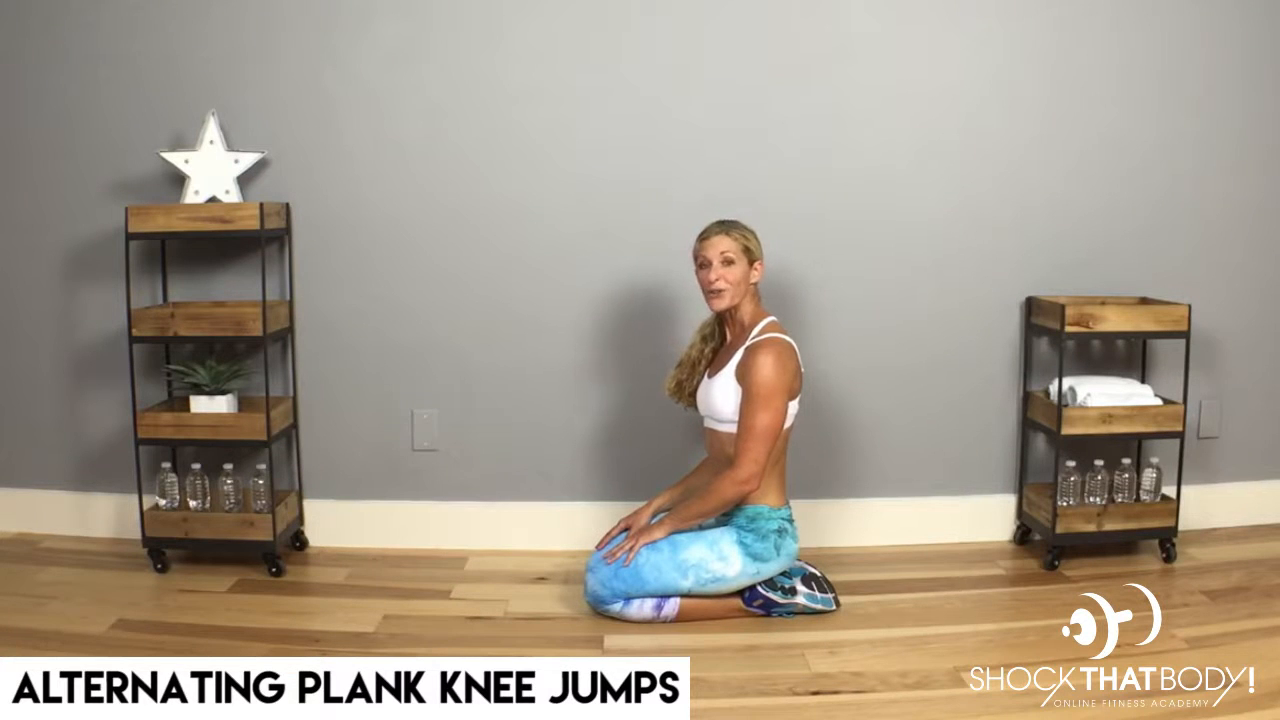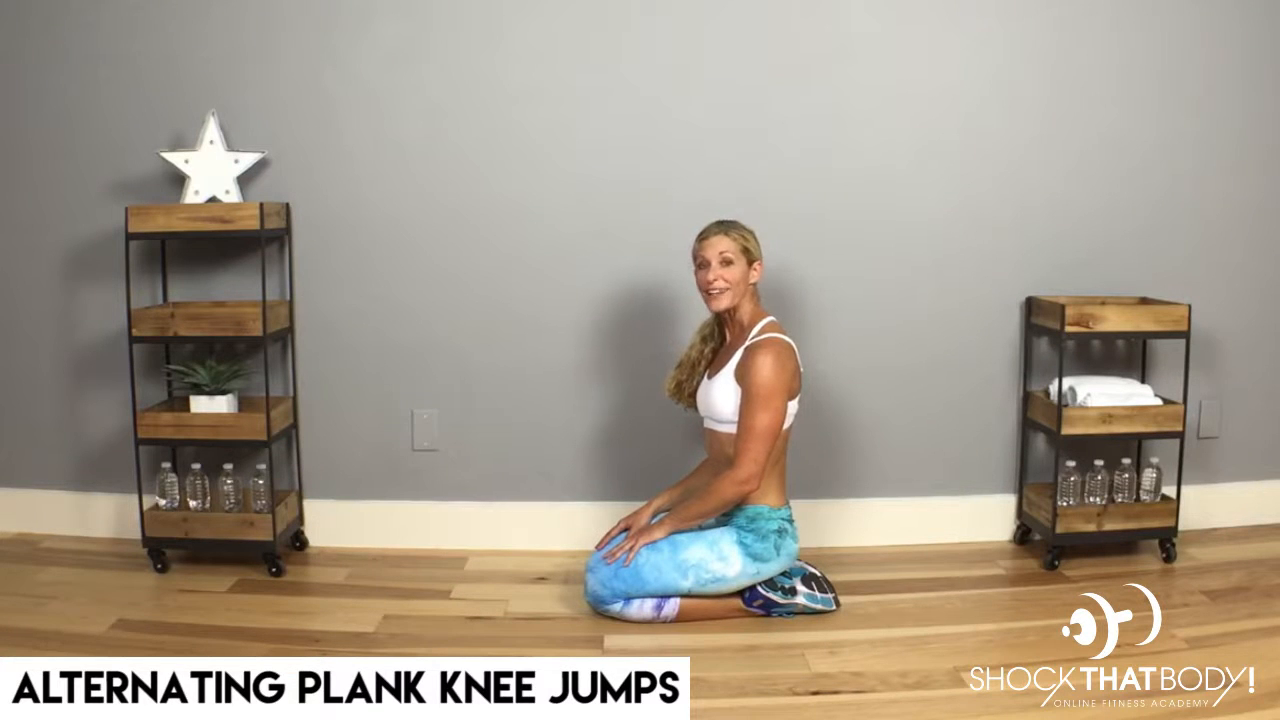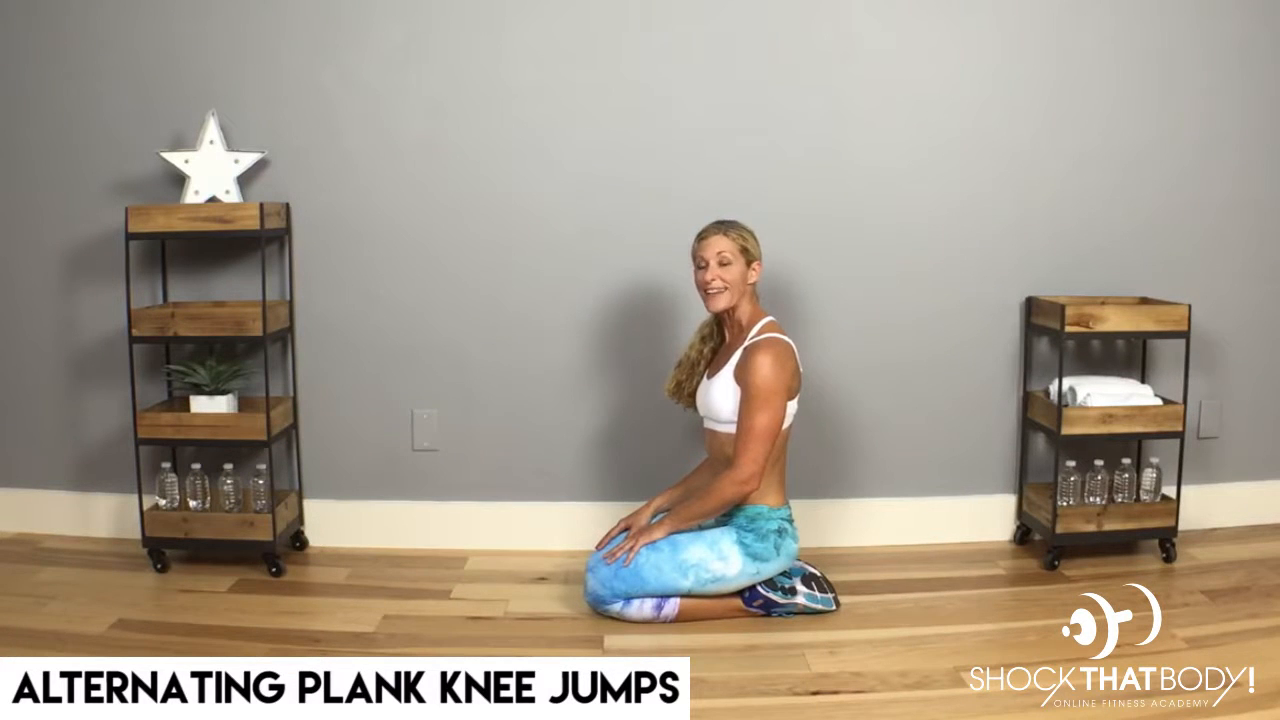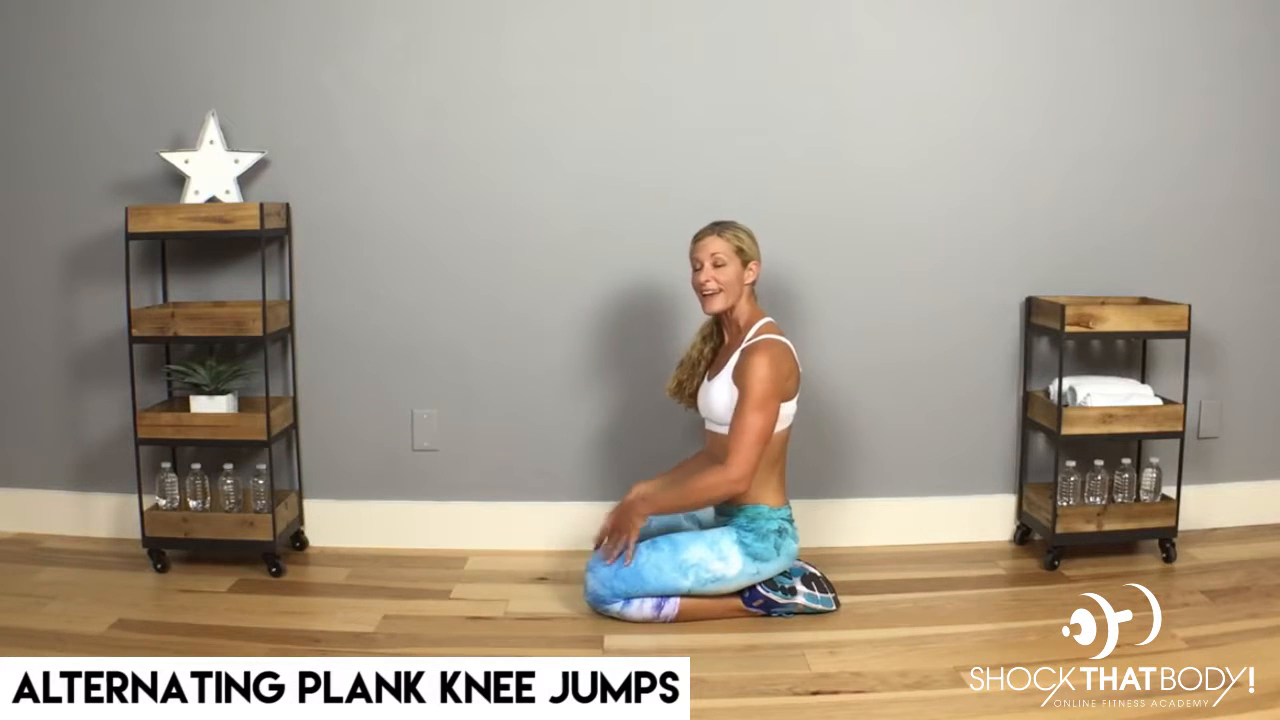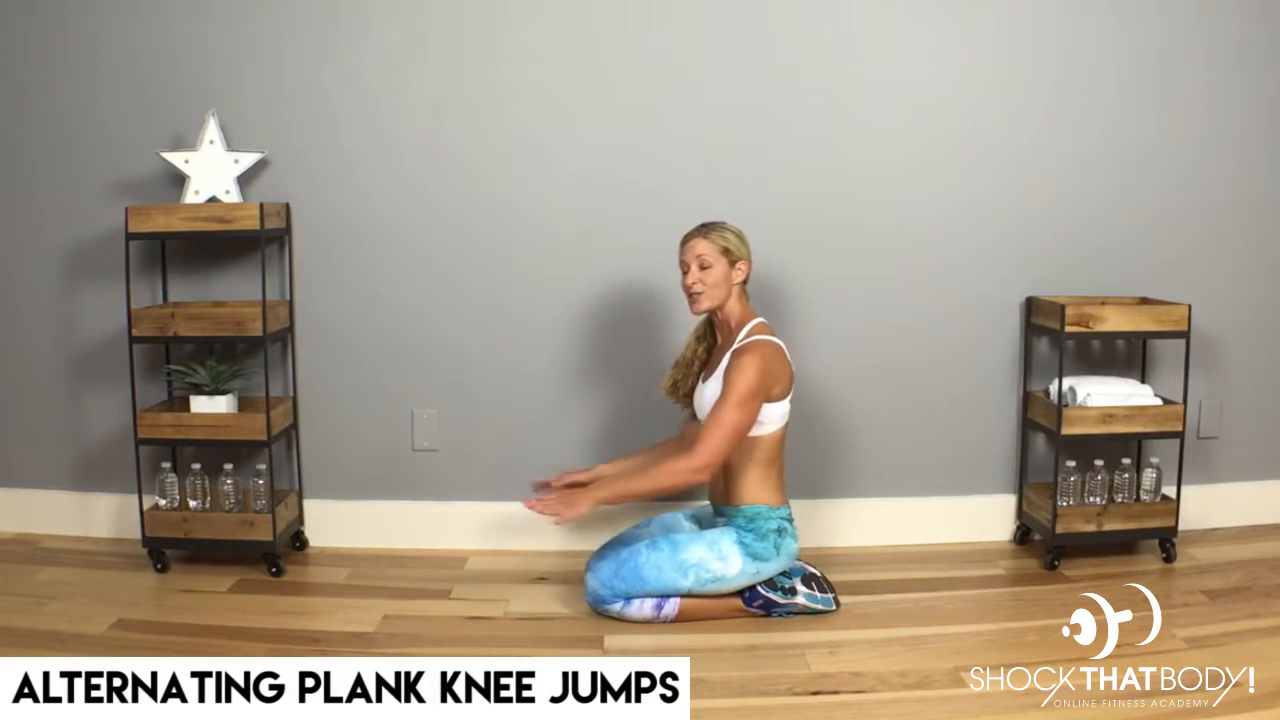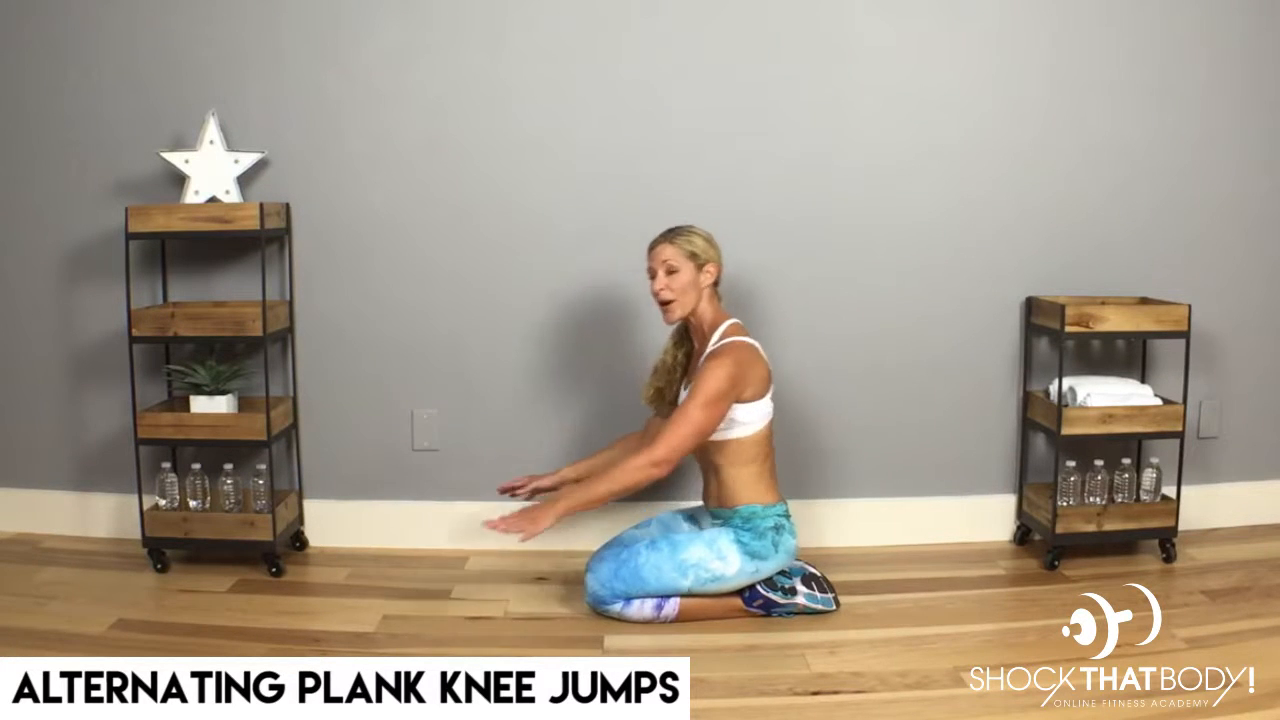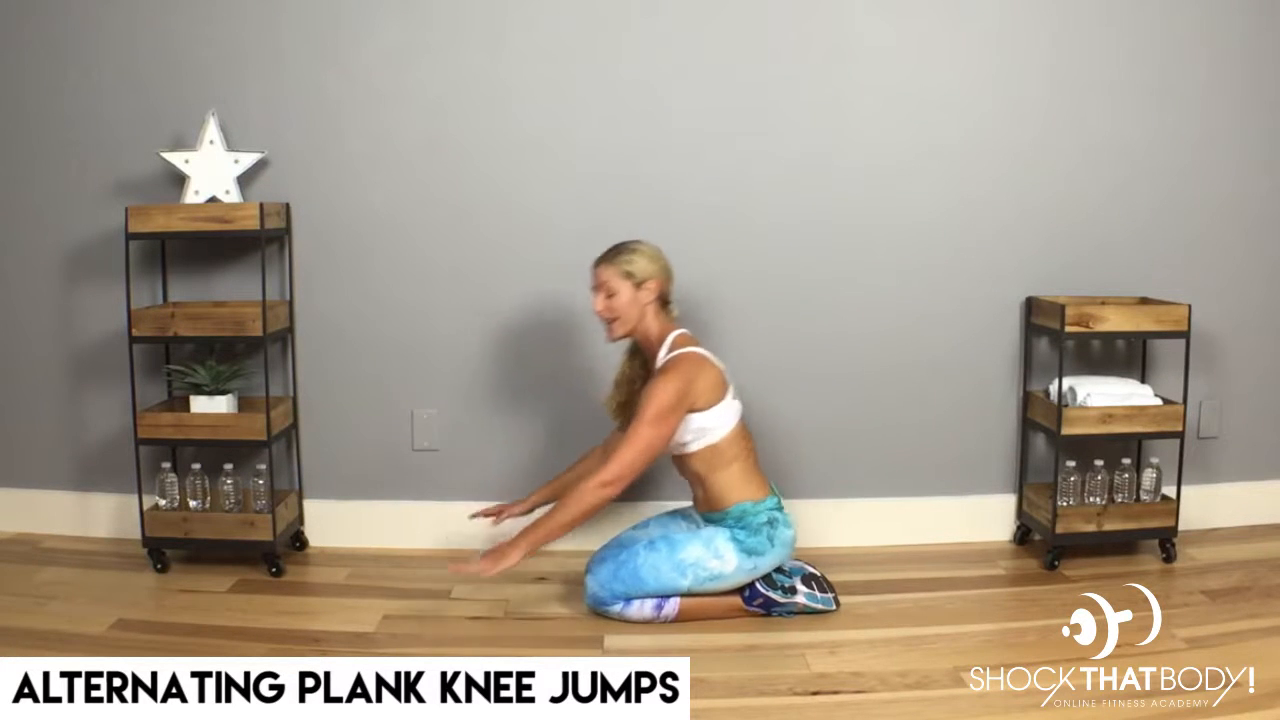
dt=0.2s
person 1, frame 1
left shoulder: (767, 353)
right shoulder: (723, 341)
left elbow: (744, 476)
left wrist: (665, 524)
right wrist: (654, 507)
left hip: (756, 533)
right hip: (727, 518)
left knee: (603, 584)
right knee: (607, 558)
left ankle: (759, 599)
right ankle: (771, 577)
person 1, frame 2
left shoulder: (766, 353)
right shoulder: (722, 342)
left elbow: (745, 476)
left wrist: (664, 525)
right wrist: (653, 507)
left hip: (756, 533)
right hip: (727, 519)
left knee: (604, 584)
right knee: (608, 558)
left ankle: (759, 598)
right ankle: (770, 577)
person 1, frame 3
left shoulder: (765, 353)
right shoulder: (722, 342)
left elbow: (744, 476)
left wrist: (664, 524)
right wrist: (653, 507)
left hip: (756, 533)
right hip: (727, 519)
left knee: (603, 584)
right knee: (609, 557)
left ankle: (758, 598)
right ankle: (768, 577)
person 1, frame 4
left shoulder: (764, 355)
right shoulder: (722, 342)
left elbow: (734, 476)
left wrist: (644, 506)
right wrist: (645, 492)
left hip: (755, 533)
right hip: (726, 519)
left knee: (604, 584)
right knee: (608, 557)
left ankle: (760, 597)
right ankle: (764, 577)
person 1, frame 5
left shoulder: (756, 355)
right shoulder: (716, 343)
left elbow: (698, 466)
right elbow: (687, 443)
left wrist: (594, 496)
right wrist: (598, 473)
left hip: (756, 534)
right hip: (723, 519)
left knee: (606, 585)
right knee: (606, 559)
left ankle: (761, 596)
right ankle: (757, 575)
person 1, frame 6
left shoulder: (730, 357)
right shoulder: (691, 348)
left elbow: (657, 460)
right elbow: (648, 437)
left wrist: (557, 506)
right wrist: (559, 478)
left hip: (752, 533)
right hip: (718, 520)
left knee: (606, 585)
right knee: (607, 562)
left ankle: (759, 595)
right ankle: (762, 574)
person 1, frame 7
left shoulder: (680, 371)
right shoulder: (652, 358)
left elbow: (610, 479)
right elbow: (612, 450)
left wrist: (519, 546)
right wrist: (530, 501)
left hip: (748, 532)
right hip: (713, 521)
left knee: (605, 587)
right knee: (605, 566)
left ankle: (758, 596)
right ankle: (758, 573)
